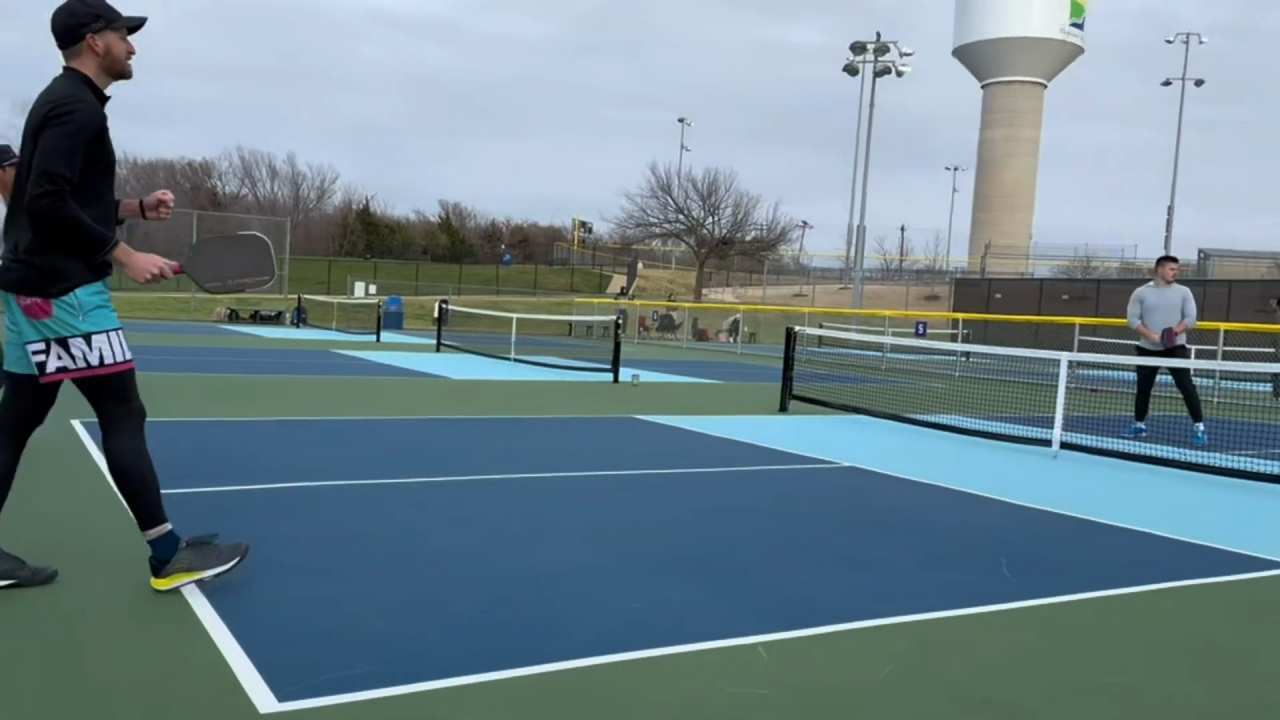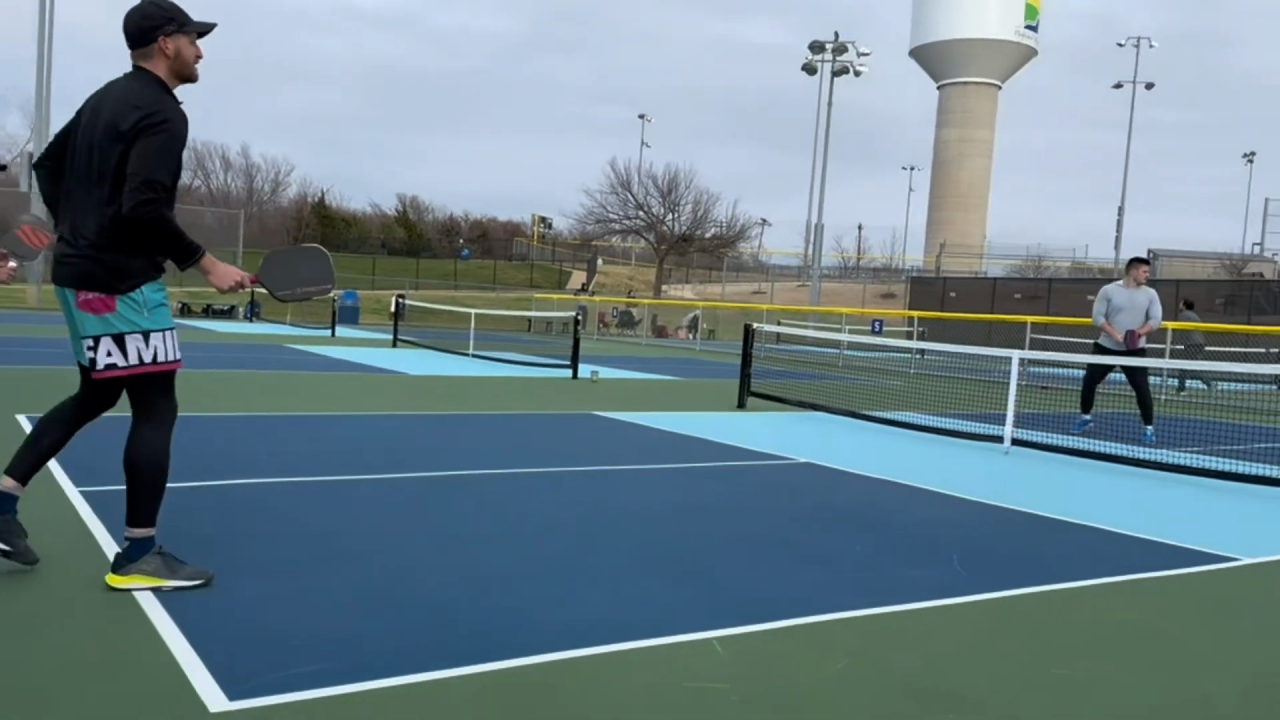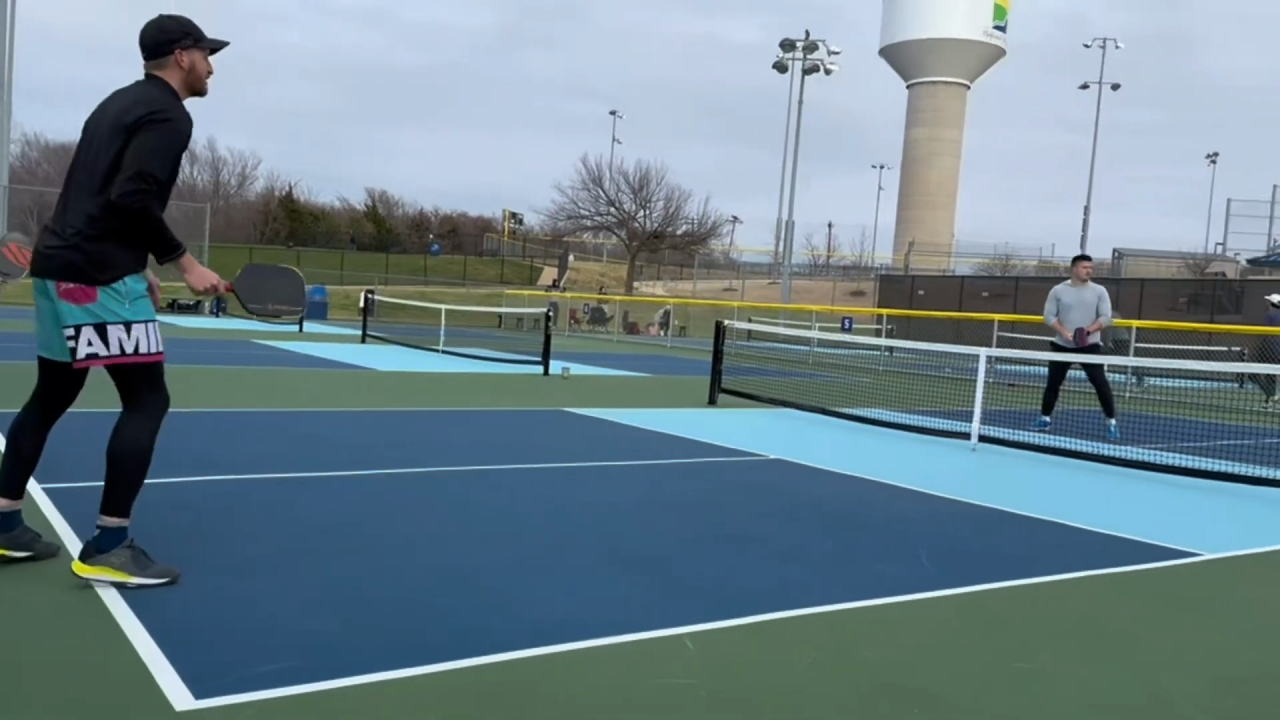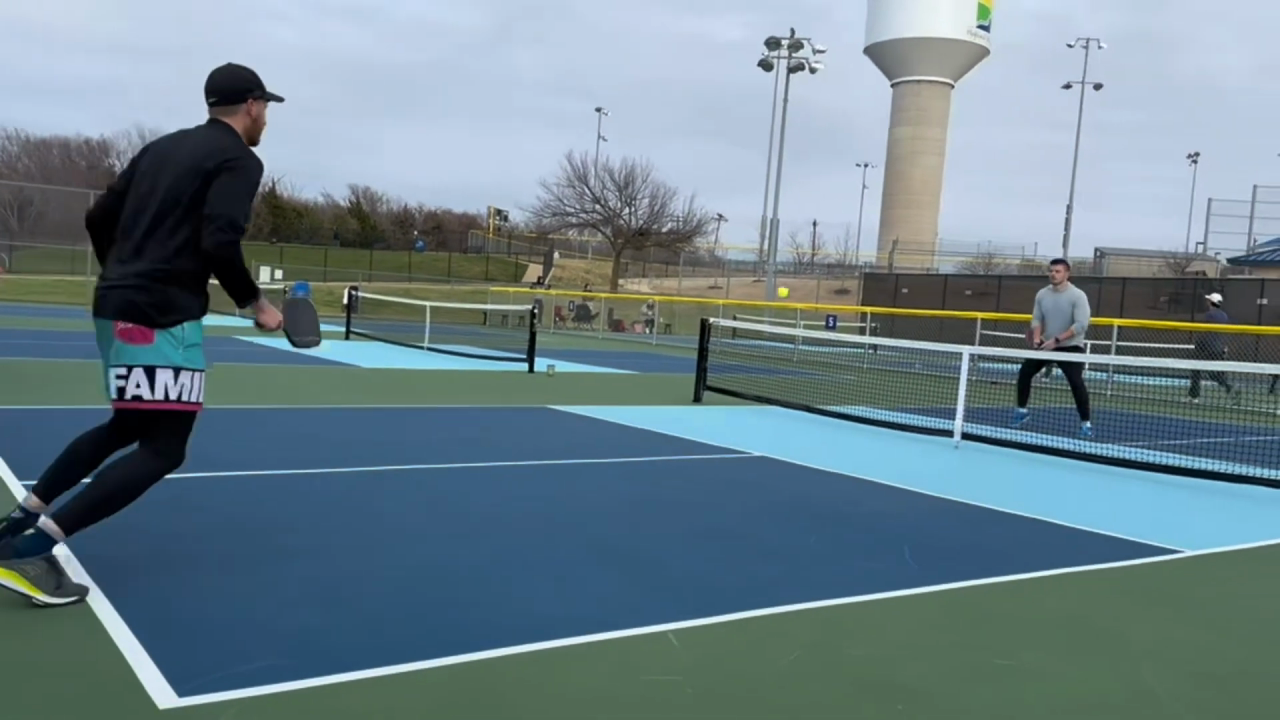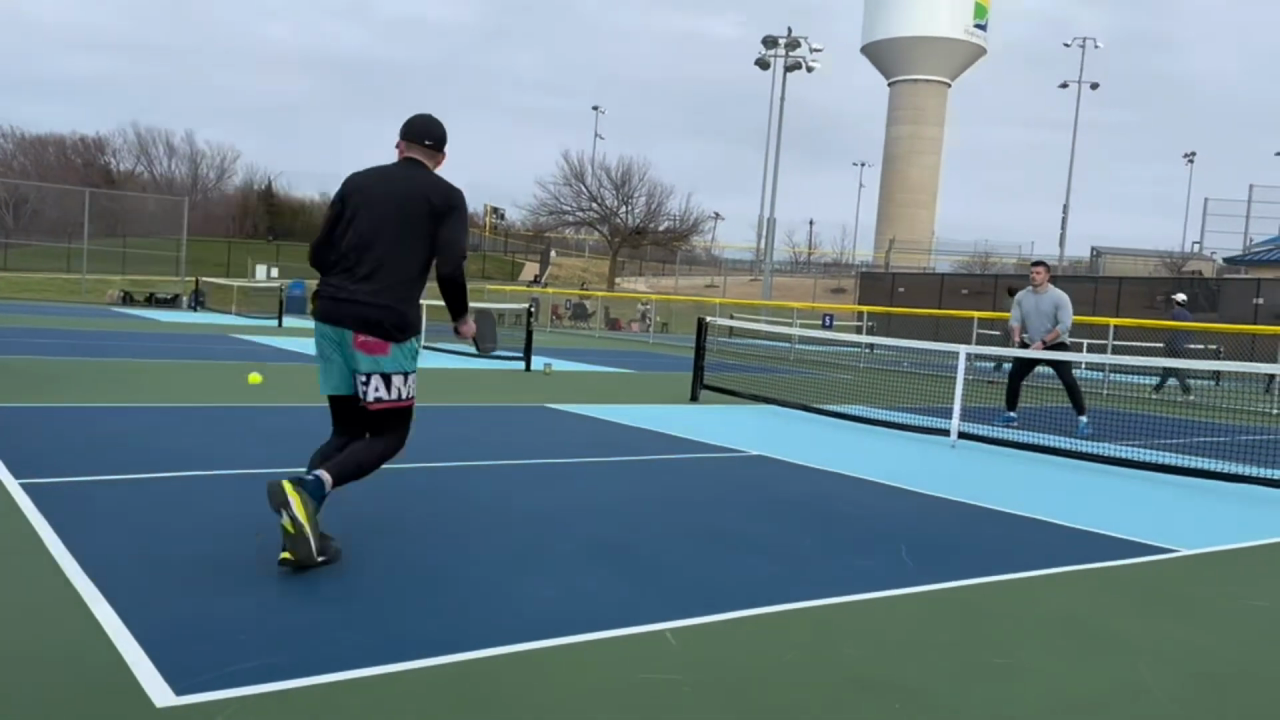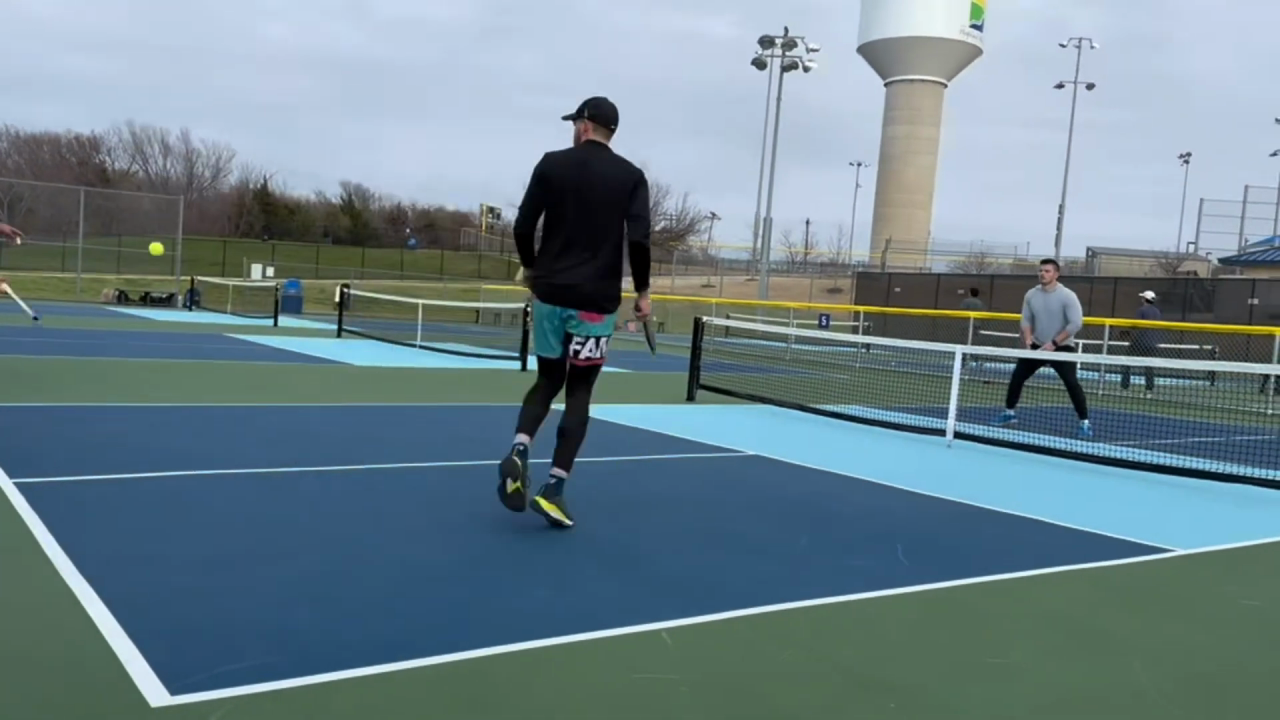
dt=0.4s
person 1, frame 1
left shoulder: (63, 101)
right shoulder: (75, 107)
right elbow: (47, 203)
left wrist: (134, 207)
right wrist: (122, 255)
right hip: (65, 287)
right knee: (123, 414)
right ankle: (168, 554)
person 1, frame 2
left shoulder: (104, 99)
right shoulder: (162, 113)
left elbow: (47, 166)
right elbow: (143, 209)
right wrist: (204, 263)
left hip: (79, 272)
right hip: (121, 280)
left knee: (93, 397)
right knee: (156, 409)
right ankle: (136, 555)
person 1, frame 3
left shoulder: (118, 104)
right shoulder: (169, 114)
right elbow: (131, 199)
left wrist: (136, 266)
right wrist: (185, 262)
left hip: (57, 264)
right hip: (98, 274)
left knee: (50, 398)
right knee: (146, 404)
right ankle: (110, 545)
person 1, frame 4
left shoulder: (162, 149)
right shoulder: (240, 162)
left elbow: (99, 216)
right elbow: (217, 245)
right wrist: (256, 304)
left hip: (115, 307)
right hip: (165, 315)
left knee: (131, 426)
right knee: (162, 451)
person 1, frame 5
left shoulder: (358, 182)
right shoulder: (447, 197)
left elbow: (319, 254)
right elbow: (449, 271)
right wrist: (463, 318)
left hip: (332, 317)
right hip: (387, 325)
left knee: (348, 433)
right knee: (388, 439)
left ankle: (303, 534)
right ankle: (305, 488)
person 1, frame 6
left shoulder: (550, 165)
right shoulder: (630, 176)
left elbow: (523, 229)
right elbow: (639, 239)
left wrist: (535, 272)
right wrist: (642, 292)
left hip: (550, 294)
right hip: (596, 300)
left knee: (546, 382)
right knee: (577, 394)
left ankle: (518, 452)
right ankle: (553, 486)
person 2, frame 1
left shoulder: (1183, 292)
right shoulder: (1141, 293)
left elbow: (1190, 318)
right elbow: (1133, 320)
left wrist: (1174, 333)
right wrist: (1151, 336)
left hip: (1175, 348)
right hip: (1147, 349)
left knee: (1186, 386)
right knee: (1143, 388)
left ankle: (1199, 426)
right ankle: (1139, 425)
person 2, frame 2
left shoulder: (1150, 294)
right shoulder: (1108, 291)
left elbow: (1155, 320)
right elbow: (1098, 317)
left wrist: (1137, 334)
right wrist: (1115, 335)
left hip: (1134, 350)
right hip: (1106, 347)
left knee: (1142, 388)
right knee: (1089, 381)
left ankle: (1149, 428)
right ankle: (1085, 417)
person 2, frame 3
left shoulder: (1099, 291)
right shoulder: (1058, 290)
left elbow: (1105, 317)
right elbow: (1049, 316)
left wrist: (1087, 331)
right wrist: (1065, 333)
left hip: (1090, 346)
right hip: (1062, 346)
left knee: (1101, 383)
right knee: (1052, 383)
left ankle: (1111, 422)
right ankle: (1044, 419)
person 2, frame 4
left shoulder: (1078, 296)
right shoulder: (1042, 294)
left elbow: (1081, 325)
right elbow: (1037, 319)
left wrist: (1056, 340)
right wrist: (1036, 337)
left hip: (1071, 347)
right hip: (1046, 345)
left knee: (1077, 383)
right knee: (1025, 372)
left ankle: (1086, 423)
right ankle: (1022, 410)
person 2, frame 5
left shoulder: (1060, 297)
right shoulder: (1021, 296)
left elbow: (1065, 325)
right elbow: (1015, 320)
left wrist: (1043, 342)
right wrist: (1016, 336)
left hip: (1056, 345)
right hip: (1030, 345)
left knee: (1068, 380)
right knee: (1013, 376)
left ankle: (1082, 419)
right ankle: (1011, 414)
person 2, frame 6
left shoulder: (1068, 296)
right shoulder: (1031, 295)
left elbow: (1076, 324)
right elbow: (1026, 319)
left wrist: (1054, 343)
right wrist: (1027, 338)
left hip: (1062, 347)
right hip: (1037, 346)
left knee: (1072, 383)
right knee: (1017, 376)
left ankle: (1084, 422)
right ankle: (1009, 412)
